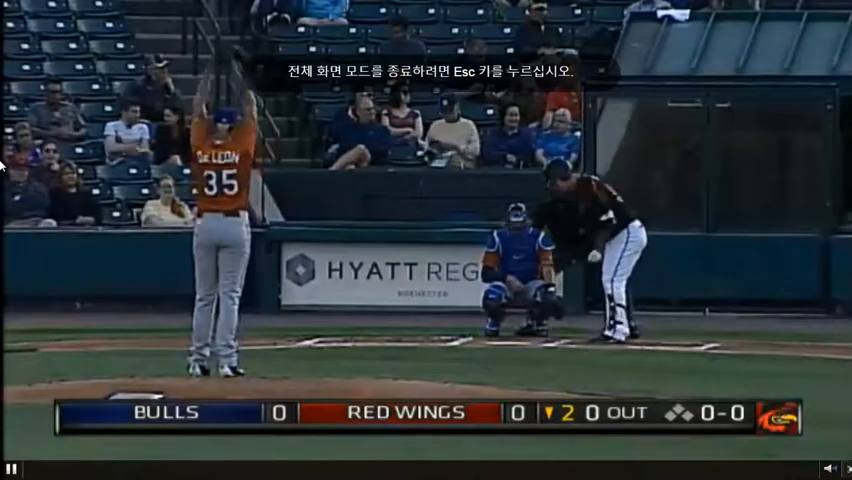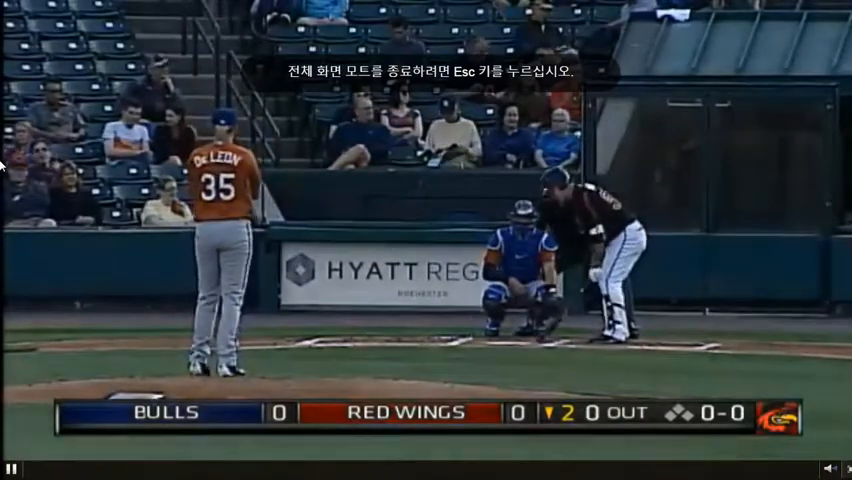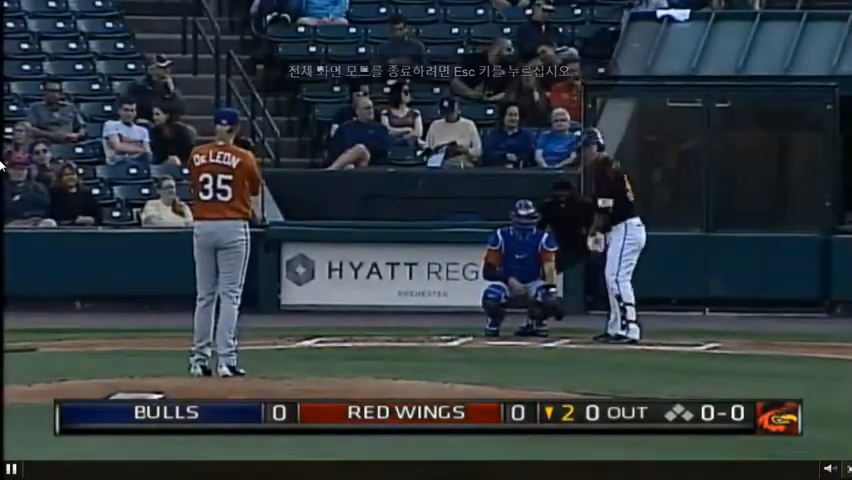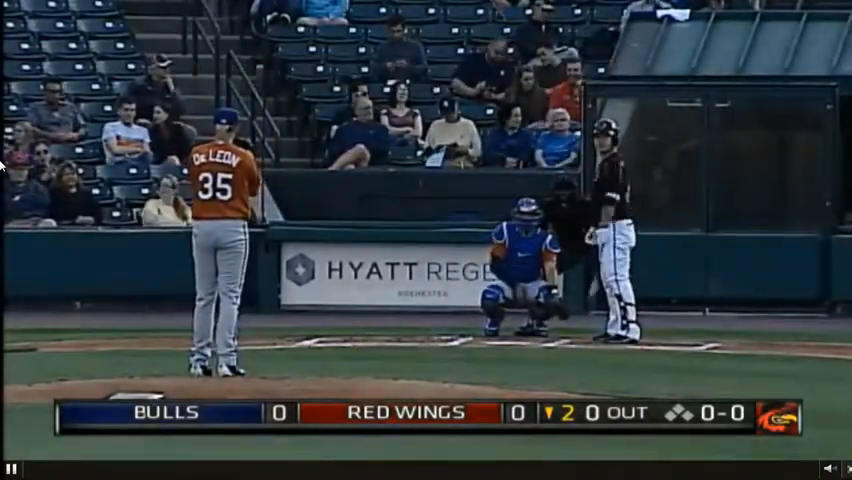
dt=1s
person 1, frame 1
left shoulder: (200, 148)
right shoulder: (243, 148)
left elbow: (198, 110)
right elbow: (251, 107)
left wrist: (208, 72)
left hip: (205, 225)
right hip: (235, 225)
left knee: (204, 297)
right knee: (230, 296)
left ankle: (198, 359)
right ankle: (227, 361)
person 1, frame 2
left shoulder: (196, 156)
right shoulder: (244, 156)
left elbow: (194, 190)
right elbow: (255, 192)
left hip: (205, 229)
right hip: (236, 229)
left knee: (206, 296)
right knee: (232, 297)
left ankle: (198, 356)
right ankle: (227, 361)
person 1, frame 3
left shoulder: (196, 155)
right shoulder: (244, 158)
right elbow: (255, 190)
left hip: (202, 227)
right hip: (233, 228)
left knee: (204, 295)
right knee: (230, 295)
left ankle: (199, 359)
right ankle: (226, 360)
person 1, frame 4
left shoulder: (196, 155)
right shoulder: (244, 157)
right elbow: (254, 189)
left hip: (202, 227)
right hip: (232, 228)
left knee: (204, 295)
right knee: (229, 295)
left ankle: (199, 359)
right ankle: (226, 360)
person 2, frame 1
left shoulder: (588, 187)
right shoulder: (577, 190)
left elbow: (608, 220)
left wrist: (598, 249)
left hip: (629, 233)
right hip: (619, 235)
left knee: (612, 280)
right knee: (612, 280)
left ankle: (615, 331)
right ankle: (625, 327)
person 2, frame 2
left shoulder: (583, 198)
right shoulder: (580, 194)
left elbow: (598, 234)
left wrist: (595, 264)
left hip: (628, 235)
right hip: (624, 235)
left knee: (609, 281)
right knee: (606, 281)
left ankle: (616, 332)
right ankle: (620, 328)
person 2, frame 3
left shoulder: (606, 169)
right shoulder: (606, 168)
left elbow: (604, 207)
left wrist: (595, 233)
right wrist: (597, 232)
left hip: (625, 229)
right hip: (618, 230)
left knee: (617, 278)
right knee: (612, 279)
left ankle: (629, 330)
right ankle: (615, 329)
person 2, frame 4
left shoulder: (613, 164)
right shoulder: (605, 164)
left elbow: (612, 198)
left wrist: (603, 226)
right wrist: (598, 226)
left hip: (616, 228)
right hip: (609, 228)
left knee: (618, 278)
right knee: (609, 279)
left ankle: (630, 329)
right ankle: (616, 328)
person 3, frame 1
left shoulder: (539, 238)
right shoulder: (497, 238)
left elbow: (547, 266)
right elbow: (486, 273)
left wrist: (551, 289)
right wrist: (506, 278)
left hip: (531, 285)
right hip: (506, 285)
left knee: (548, 298)
right knee: (491, 296)
left ankle: (537, 322)
right ankle: (494, 323)
person 3, frame 2
left shoulder: (543, 238)
right shoulder: (500, 236)
left elbow: (549, 267)
right elbow: (487, 271)
left wrist: (551, 290)
right wrist: (509, 280)
left hip: (532, 285)
right hip: (507, 285)
left knee: (551, 301)
right knee: (491, 298)
left ankle: (534, 323)
right ankle: (494, 323)
person 3, frame 3
left shoulder: (543, 238)
right shoulder: (501, 236)
left elbow: (549, 267)
right elbow: (488, 271)
left wrist: (552, 291)
right wrist: (509, 280)
left hip: (532, 285)
right hip: (508, 285)
left knee: (550, 299)
right knee: (491, 297)
left ankle: (535, 323)
right ankle: (494, 323)
person 3, frame 4
left shoulder: (545, 239)
right shoulder: (505, 231)
left elbow: (550, 267)
right elbow: (496, 265)
left wrist: (554, 292)
right wrist: (514, 285)
left hip: (532, 284)
right hip: (508, 283)
left knee: (550, 299)
right knee: (489, 297)
left ankle: (536, 323)
right ankle: (493, 323)
